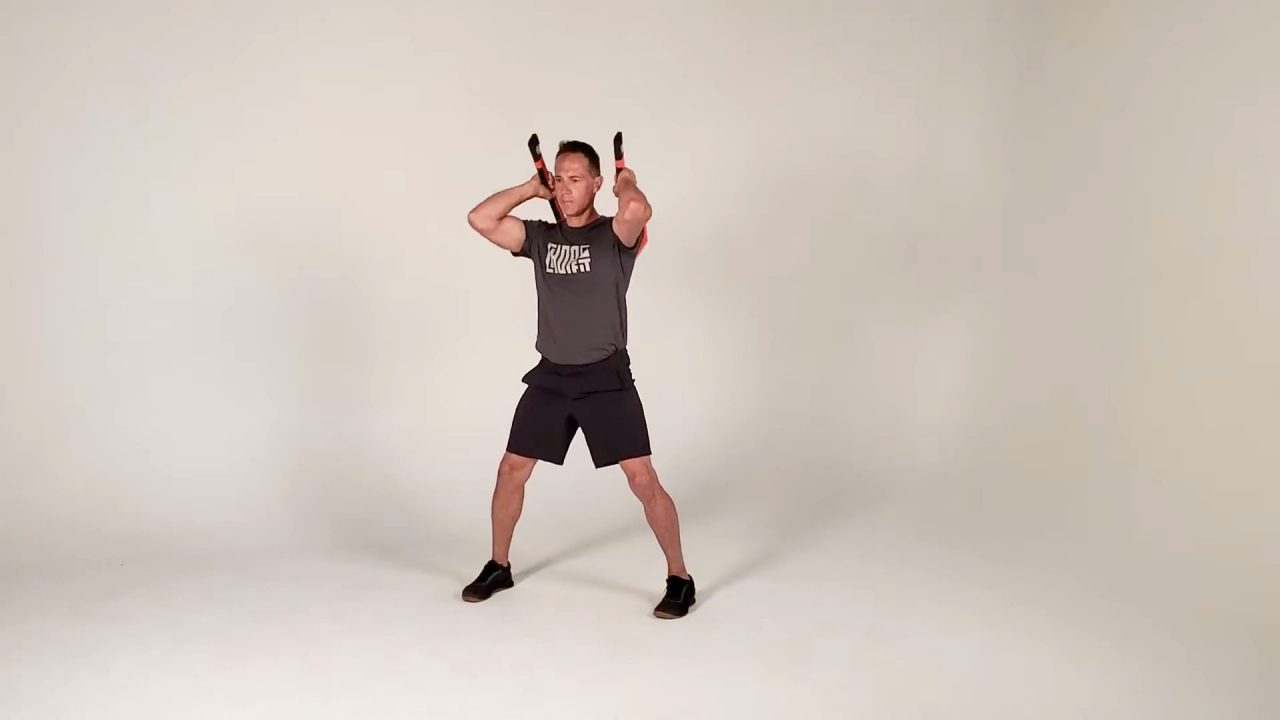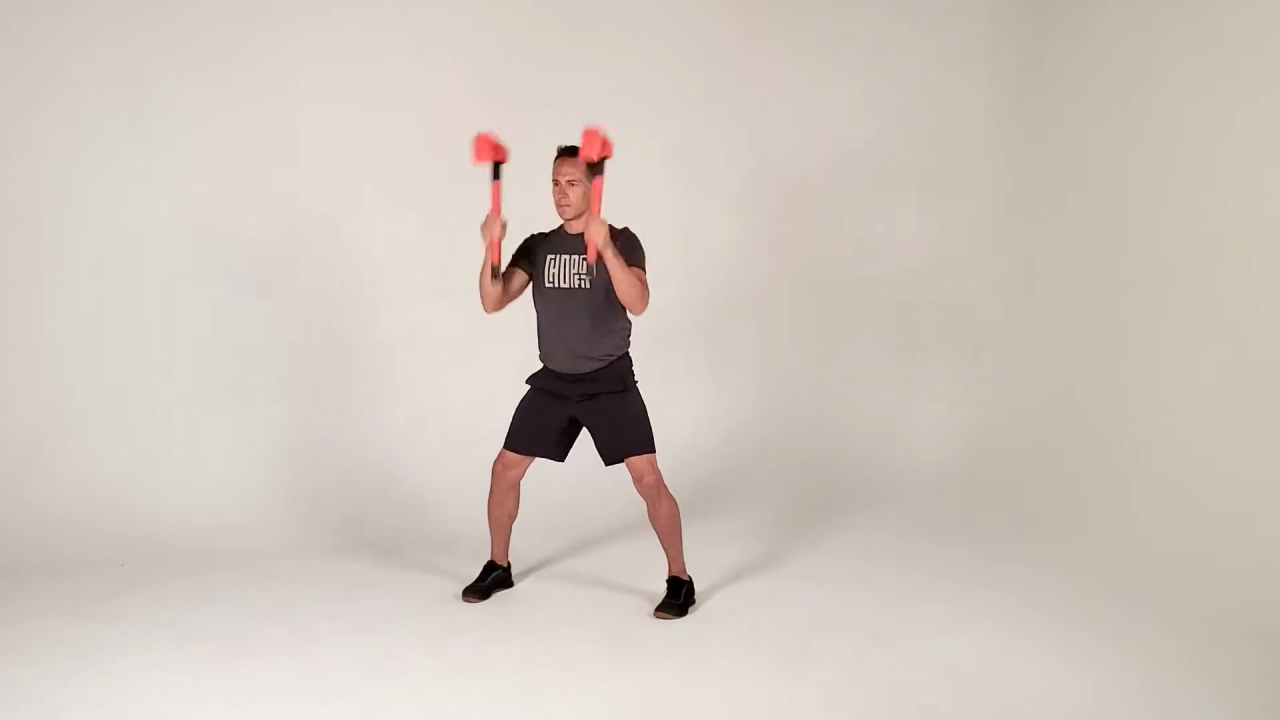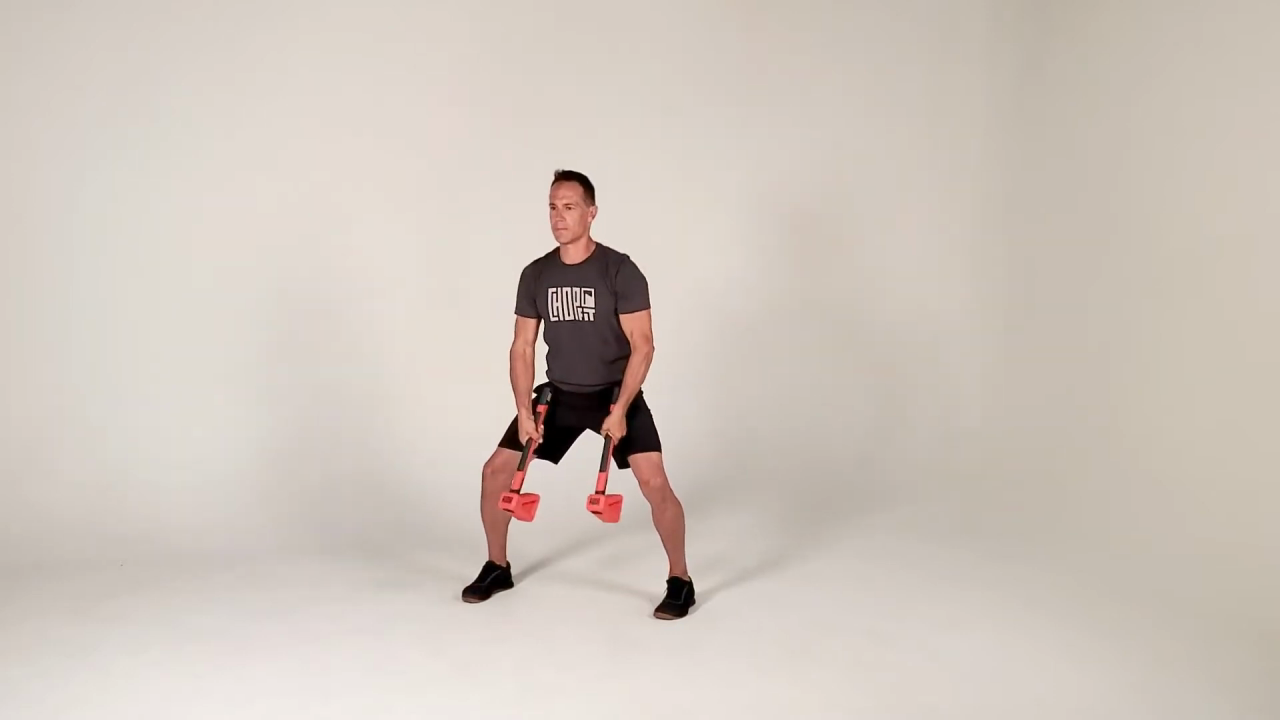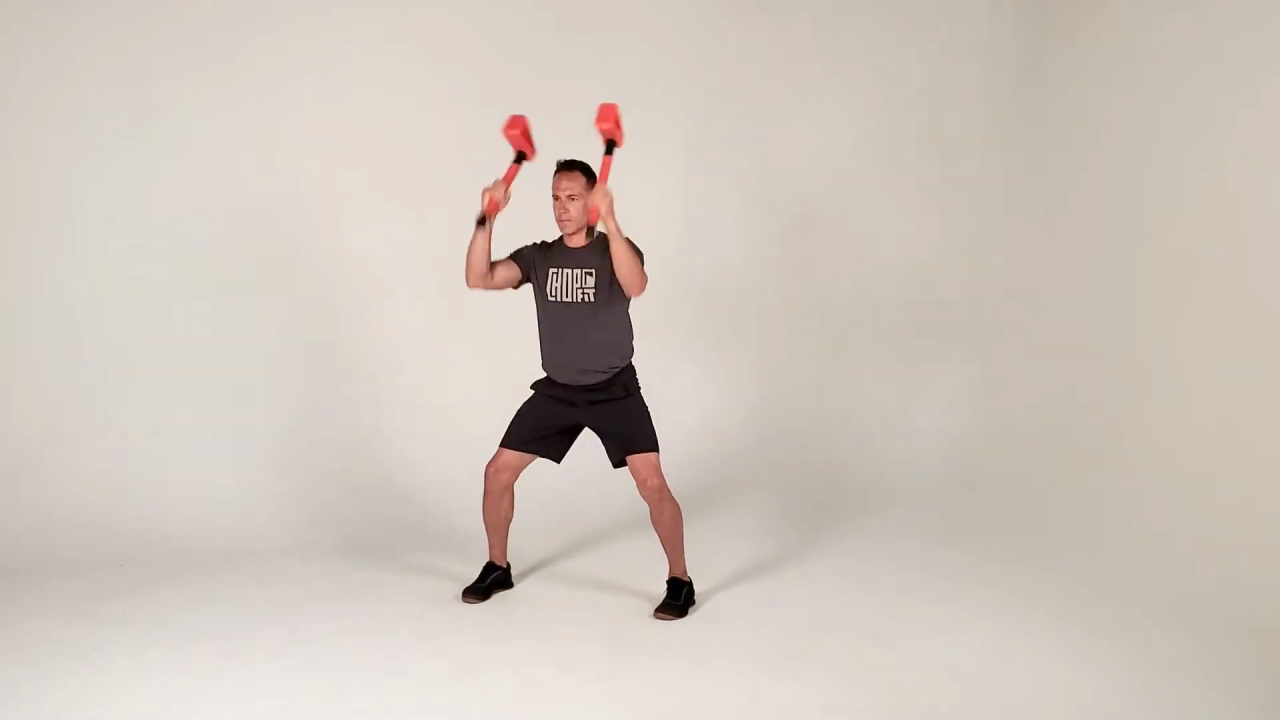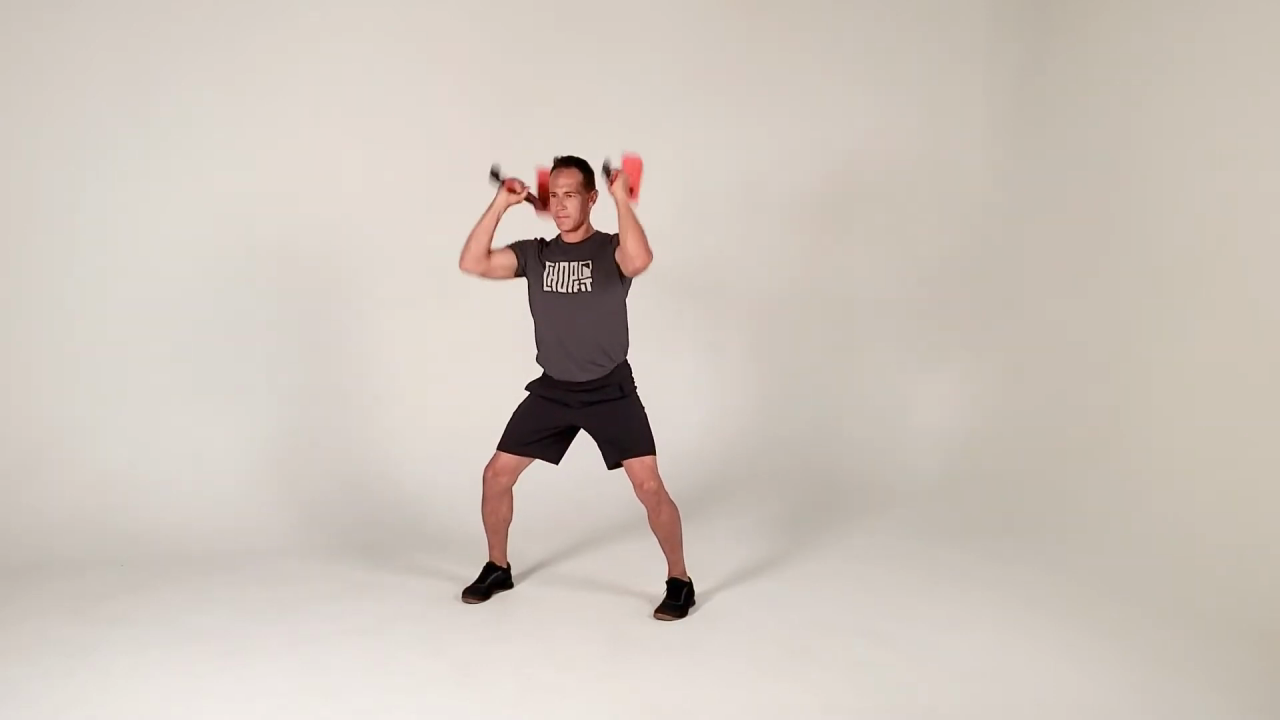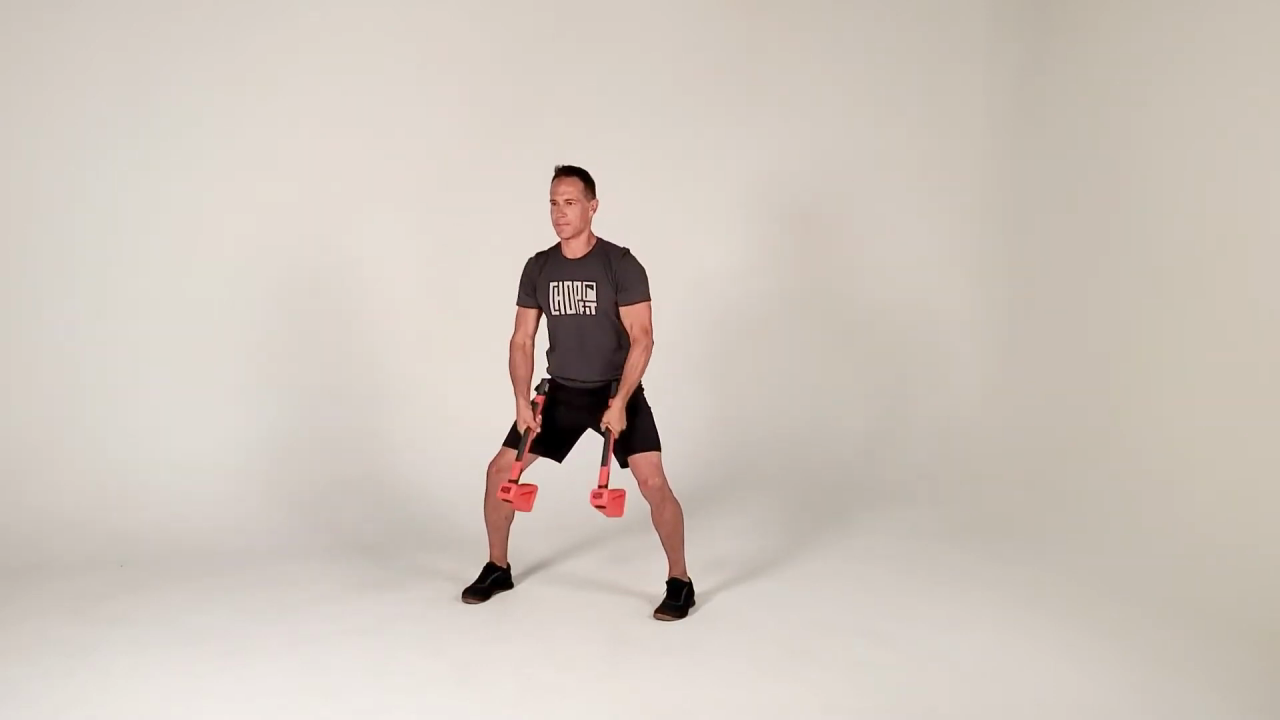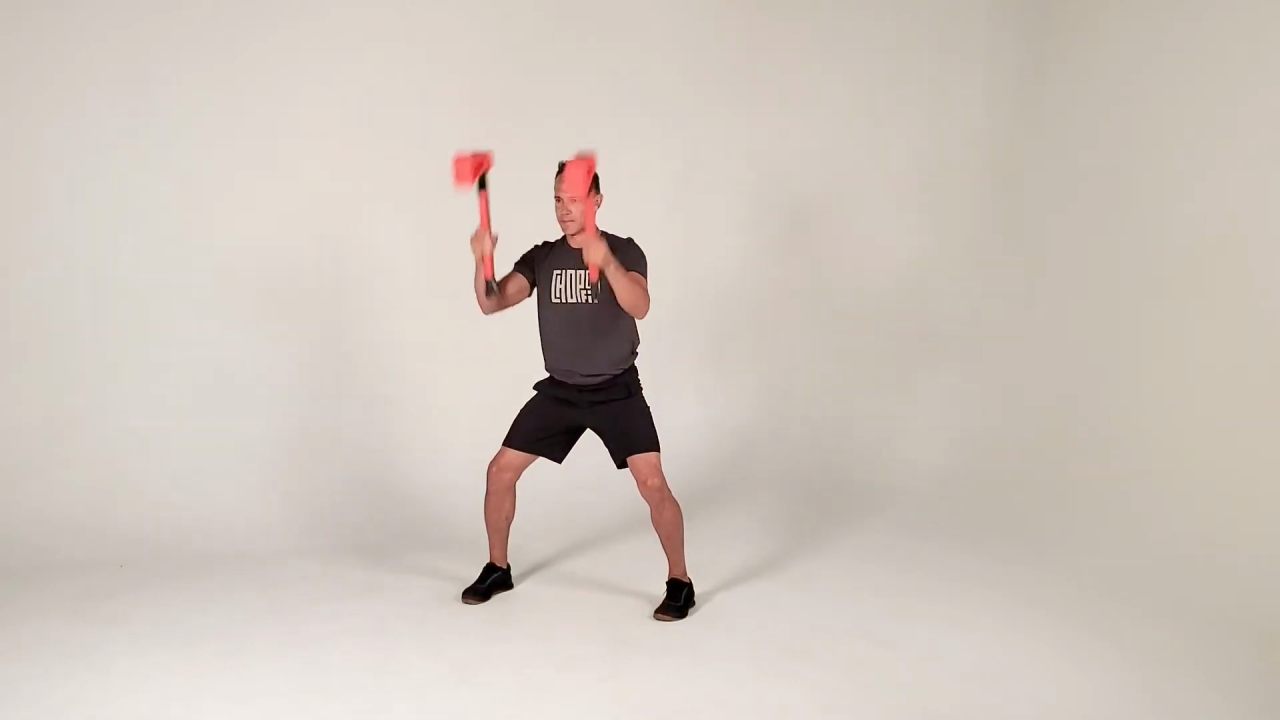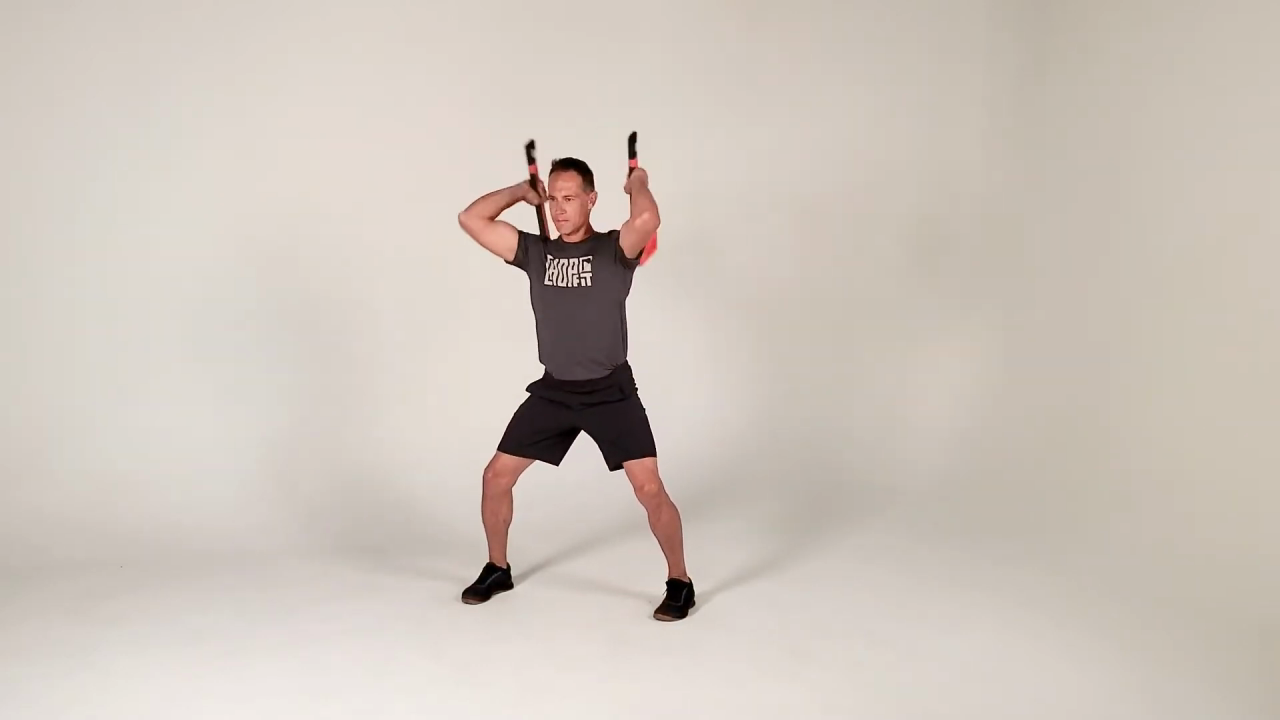
dt=0.5s
person 1, frame 1
left shoulder: (616, 234)
right shoulder: (540, 235)
left elbow: (639, 209)
right elbow: (479, 219)
left wrist: (626, 185)
right wrist: (530, 190)
left hip: (606, 379)
right hip: (550, 378)
left knee: (642, 479)
right knee: (511, 470)
left ankle: (679, 579)
right ankle: (498, 566)
person 1, frame 2
left shoulder: (621, 240)
right shoulder: (536, 246)
left elbow: (636, 301)
right elbow: (494, 300)
left wrist: (605, 246)
right wrist: (491, 245)
left hip: (610, 382)
right hip: (552, 382)
left knee: (648, 479)
right knee: (505, 470)
left ankle: (679, 580)
right ankle: (498, 567)
person 1, frame 3
left shoulder: (620, 270)
right shoulder: (535, 275)
left elbow: (642, 346)
right elbow: (522, 348)
left wrist: (620, 410)
right wrist: (524, 410)
left hip: (616, 395)
right hip: (559, 395)
left knee: (654, 483)
right knee: (495, 472)
left ankle: (680, 581)
right ankle: (497, 568)
person 1, frame 4
left shoulder: (616, 251)
right shoulder: (537, 257)
left elbow: (635, 286)
right elbow: (477, 278)
left wrist: (609, 219)
right wrist: (485, 219)
left hip: (614, 389)
right hip: (556, 390)
left knee: (652, 483)
right knee: (497, 472)
left ankle: (679, 581)
right ankle: (497, 567)
person 1, frame 5
left shoulder: (612, 249)
right shoulder: (533, 254)
left elbow: (641, 260)
right elbow: (471, 263)
left wrist: (623, 199)
right wrist: (501, 202)
left hip: (609, 390)
right hip: (552, 390)
left knee: (649, 486)
right knee: (496, 475)
left ankle: (679, 581)
right ankle: (497, 568)
person 1, frame 6
left shoulder: (621, 264)
right shoulder: (537, 268)
left elbow: (642, 338)
right elbow: (522, 340)
left wrist: (620, 402)
right wrist: (522, 399)
left hip: (615, 393)
right hip: (560, 392)
left knee: (653, 483)
right knee: (500, 471)
left ankle: (679, 582)
right ankle: (497, 568)
person 1, frame 7
left shoulder: (624, 250)
right shoulder: (540, 257)
left elbow: (639, 307)
right elbow: (492, 303)
left wrist: (605, 260)
right wrist: (481, 263)
left hip: (616, 390)
right hip: (559, 389)
left knee: (652, 483)
right knee: (500, 470)
left ankle: (679, 583)
right ankle: (497, 568)
person 1, frame 8
left shoulder: (614, 247)
right shoulder: (535, 249)
left elbow: (647, 219)
right elbow: (470, 219)
left wrist: (637, 181)
right wrist: (520, 192)
left hip: (610, 391)
right hip: (554, 391)
left knee: (649, 489)
right knee: (496, 476)
left ankle: (679, 582)
right ankle: (497, 569)
